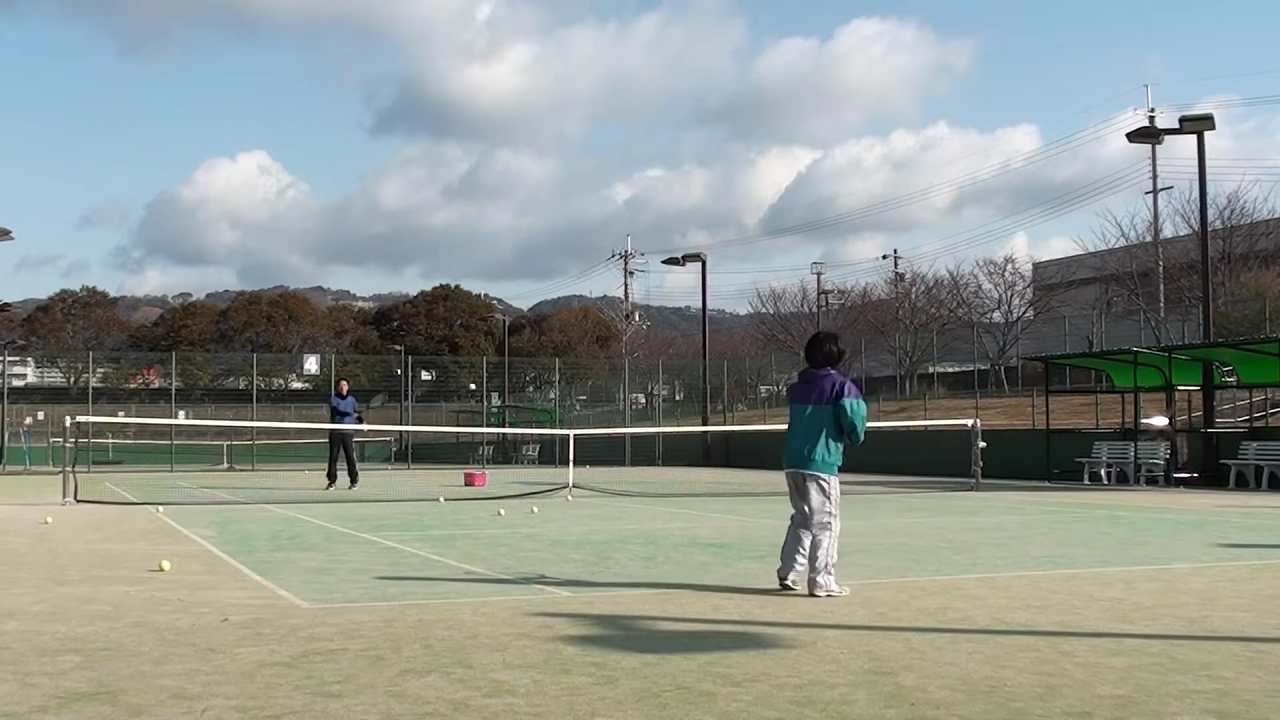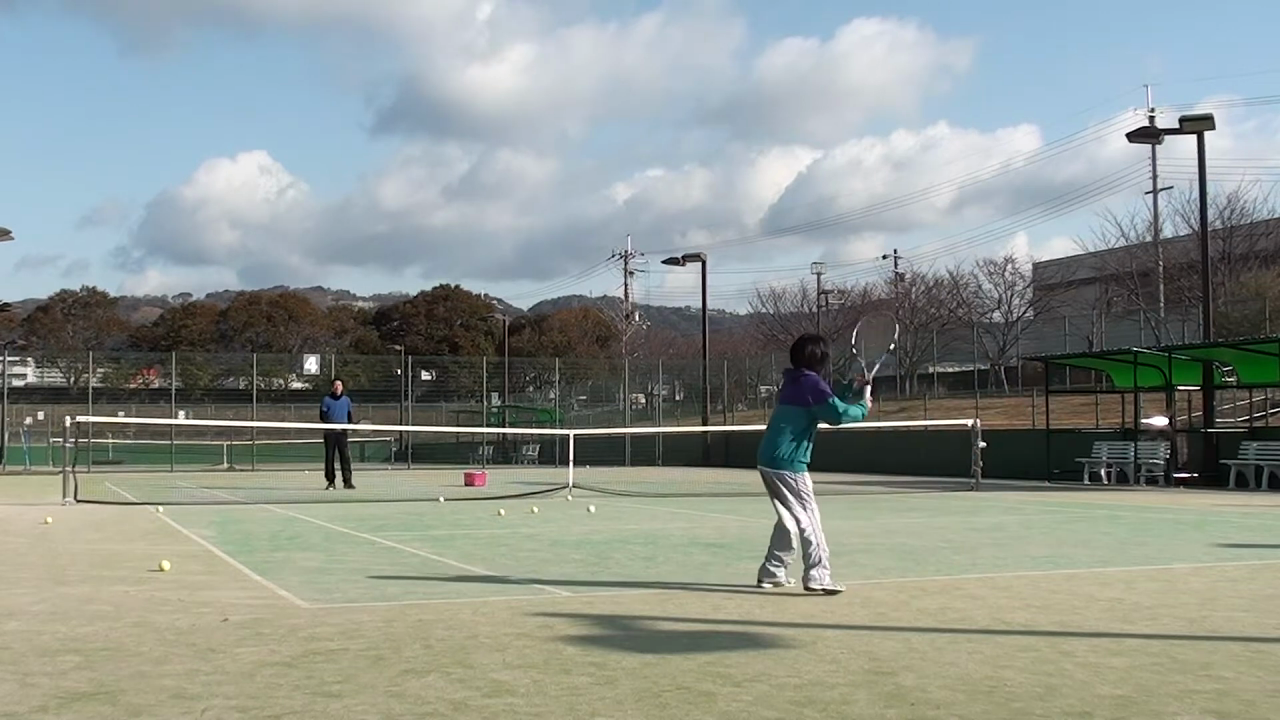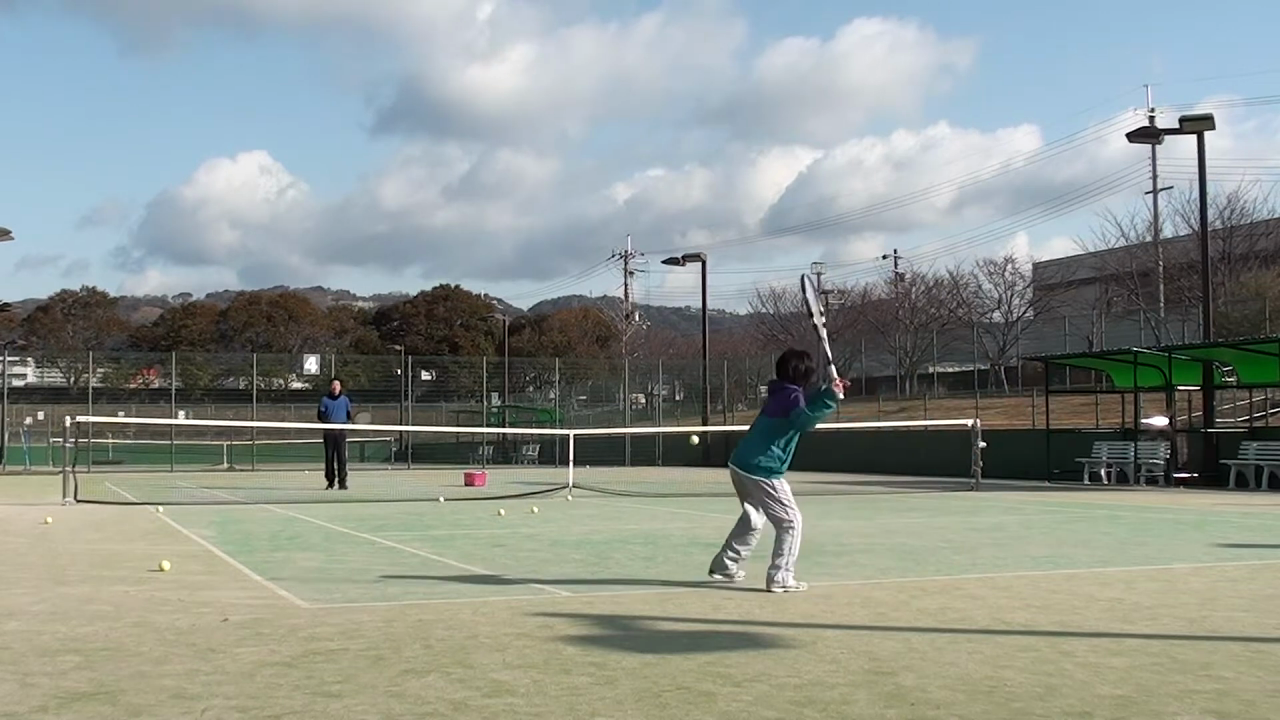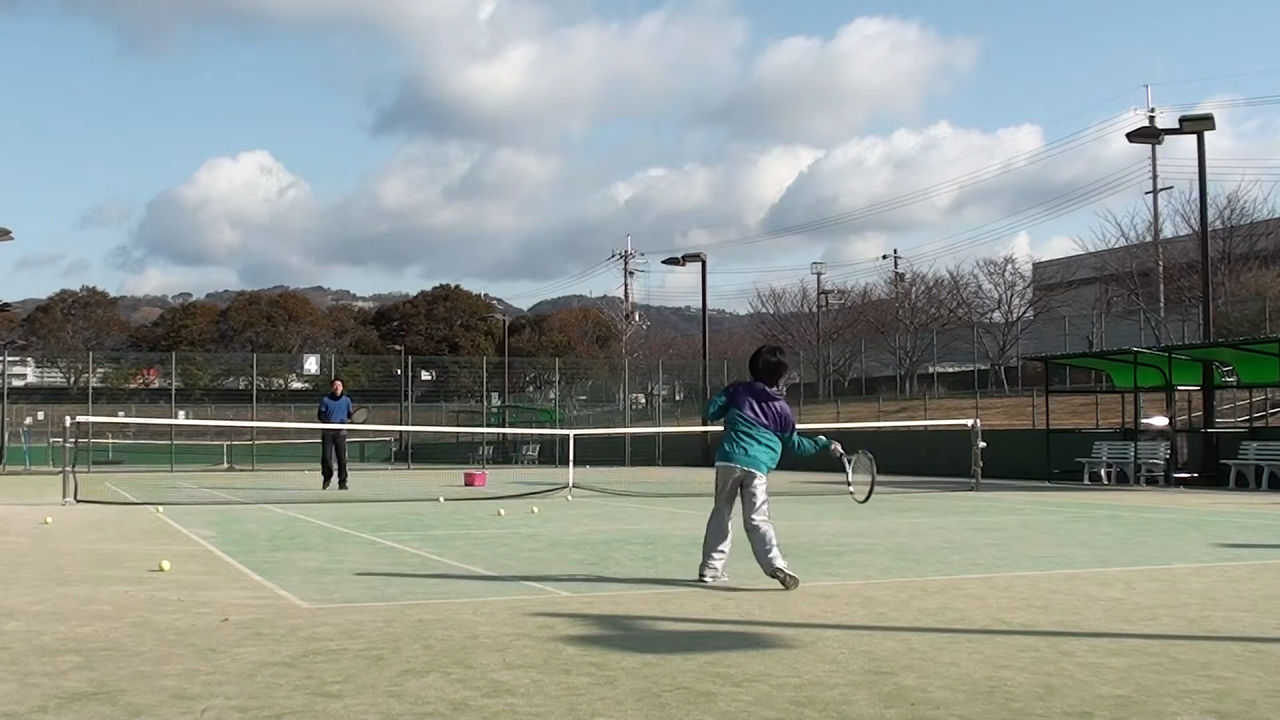
dt=0.3s
person 1, frame 1
left shoulder: (799, 385)
right shoulder: (841, 384)
right elbow: (853, 419)
right wrist: (855, 438)
left hip: (793, 462)
right hip: (821, 463)
left knee: (803, 520)
right knee: (826, 523)
left ankle: (790, 573)
right ankle: (822, 582)
person 1, frame 2
left shoulder: (791, 382)
right shoulder: (812, 384)
left elbow: (826, 401)
right elbow: (837, 412)
left wrist: (851, 388)
right wrist: (863, 406)
left hip: (767, 460)
right hip: (788, 463)
left knee: (788, 517)
right knee: (808, 519)
left ankle: (771, 573)
right ankle: (817, 576)
person 1, frame 3
left shoulder: (778, 394)
right shoulder: (794, 396)
left elbow: (807, 407)
right elbow: (804, 421)
left wrist: (827, 392)
right wrist: (831, 397)
left hip: (739, 465)
right hip: (764, 472)
left knee: (752, 517)
right knee: (791, 522)
left ankle: (723, 566)
right ankle: (780, 578)
person 1, frame 4
left shoulder: (738, 390)
right shoulder: (781, 408)
left elbow: (711, 412)
right elbow: (794, 445)
right wrist: (825, 443)
left hip: (727, 461)
right hip: (755, 467)
left knee: (721, 515)
right knee: (757, 520)
left ankle: (710, 568)
right ankle: (775, 565)
